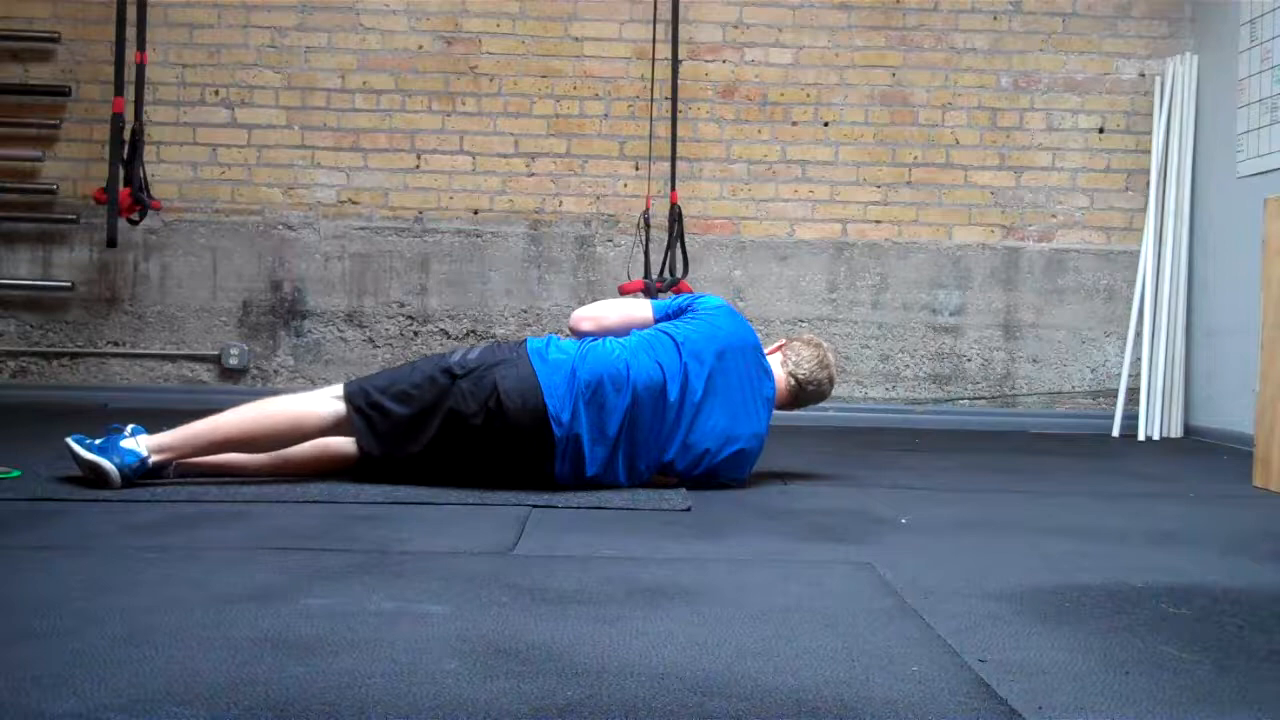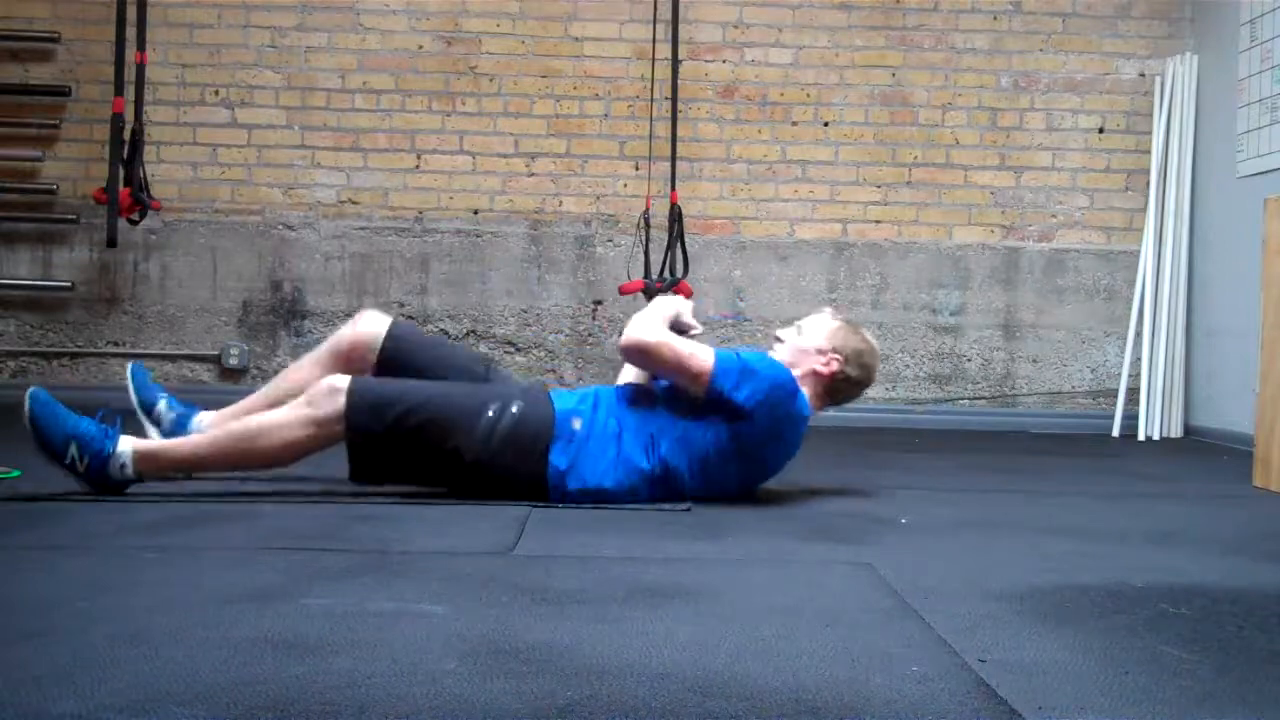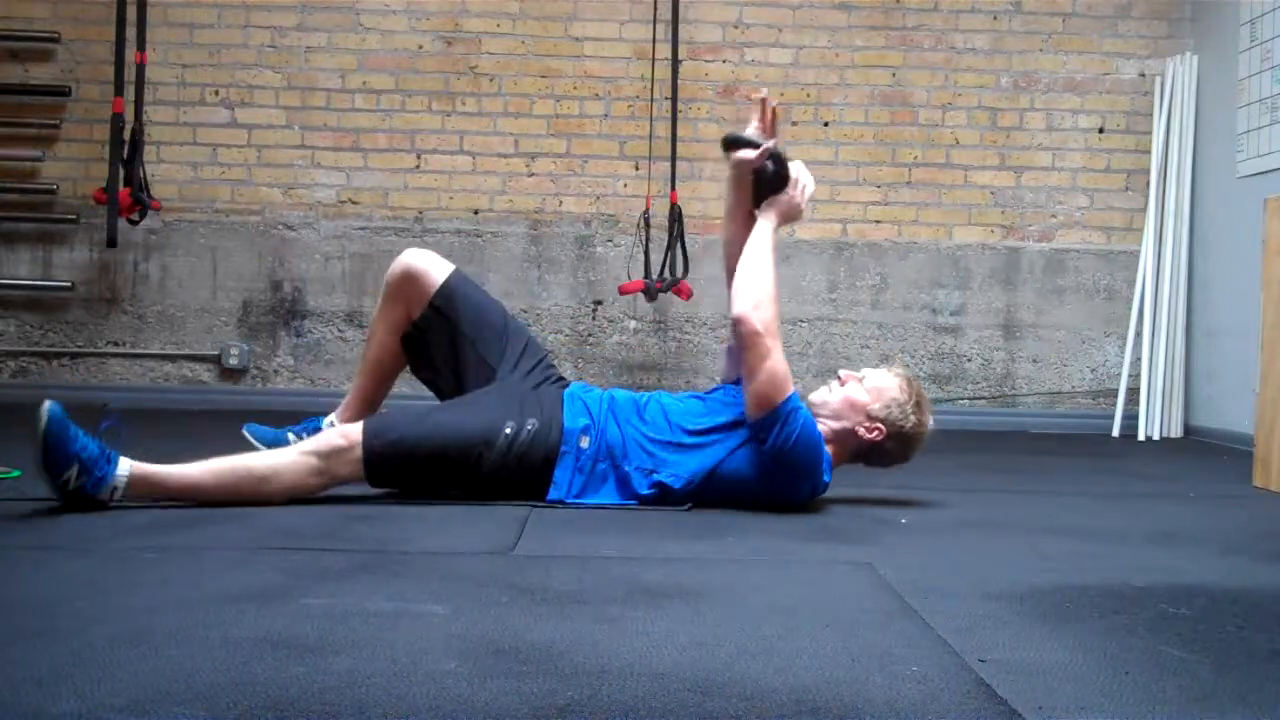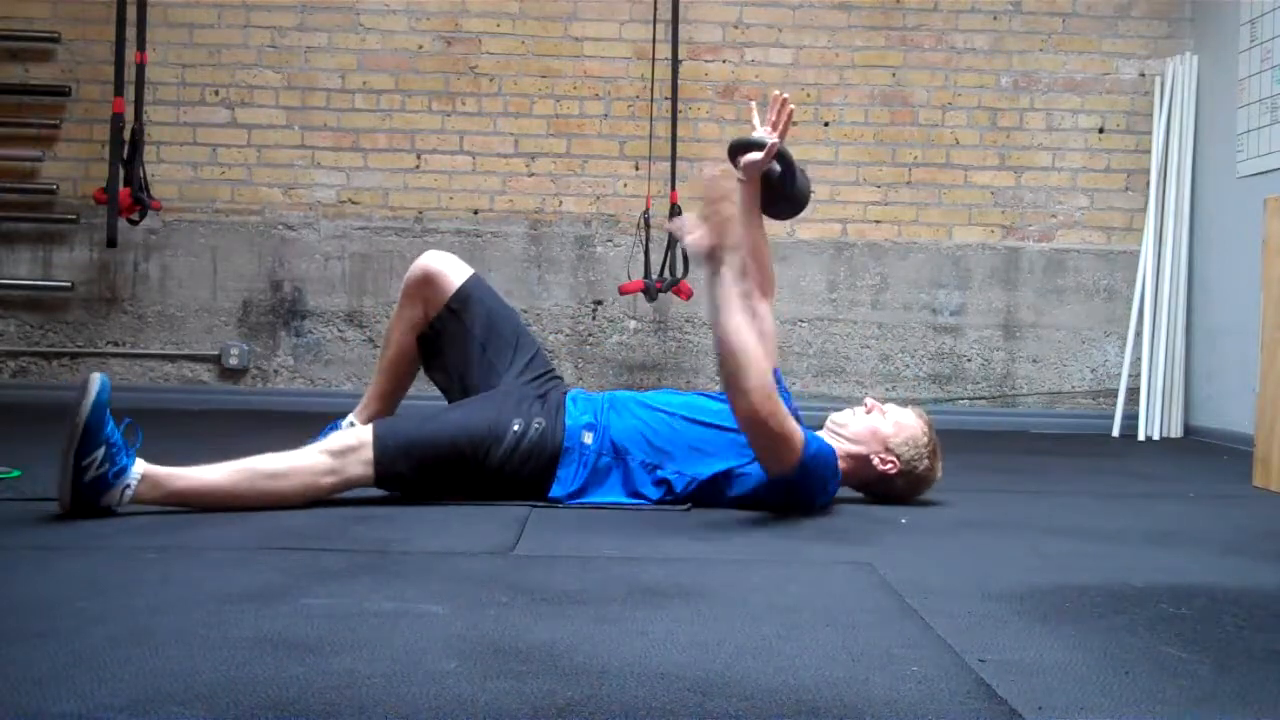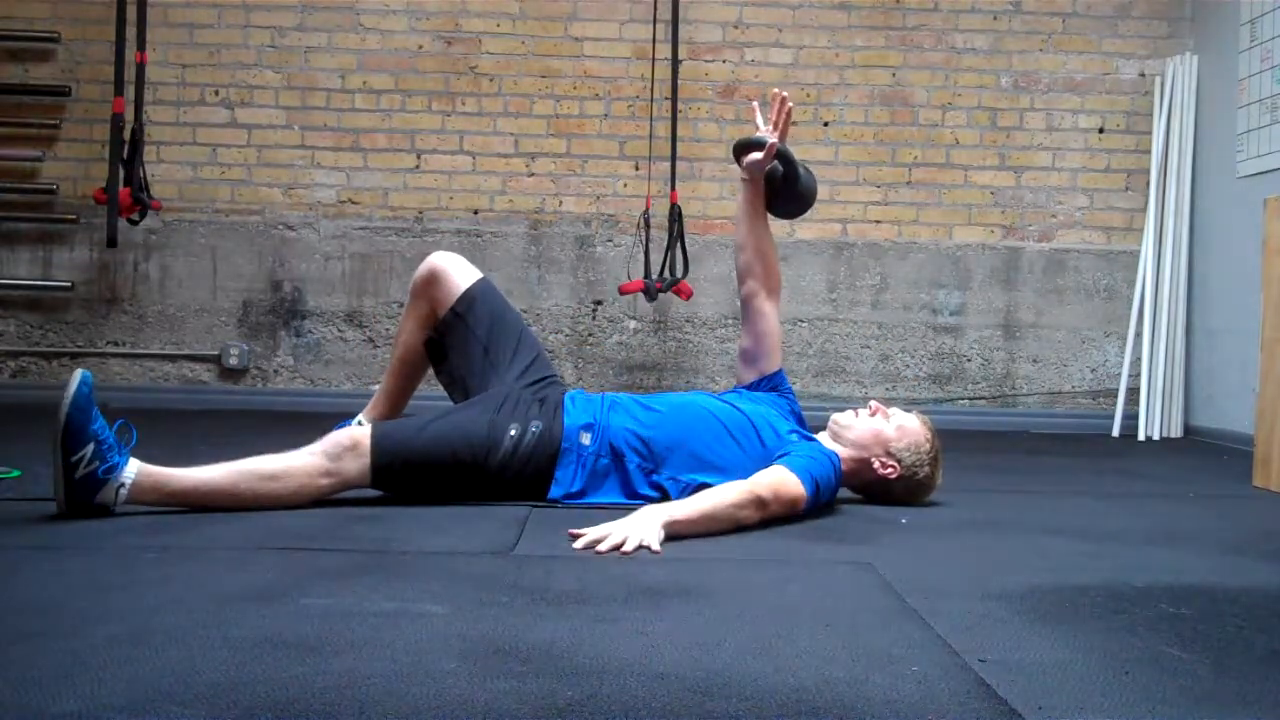
dt=1s
person 1, frame 1
left shoulder: (722, 318)
right shoulder: (743, 447)
left elbow: (585, 320)
right elbow: (655, 464)
left hip: (527, 380)
right hip: (546, 459)
left knee: (334, 410)
right knee: (348, 448)
left ankle: (146, 453)
right ankle: (162, 459)
person 1, frame 2
left shoulder: (774, 393)
right shoulder: (763, 426)
left elbow: (638, 343)
left wrist: (659, 312)
right wrist: (660, 351)
left hip: (549, 452)
right hip: (552, 421)
left knee: (331, 403)
right knee: (363, 333)
left ankle: (125, 460)
right ankle: (198, 424)
person 1, frame 3
left shoulder: (796, 460)
right shoulder: (778, 417)
left elbow: (750, 323)
right elbow: (746, 317)
left wrist: (775, 220)
right wrist: (741, 185)
left hip: (553, 454)
right hip: (555, 400)
left knee: (332, 460)
right knee: (414, 271)
left ankle: (115, 477)
right ankle: (340, 422)
person 1, frame 4
left shoulder: (806, 472)
right shoulder: (789, 431)
left elbow: (752, 400)
right elbow: (755, 308)
left wrist: (723, 261)
right wrist: (750, 189)
left hip: (554, 455)
right hip: (553, 403)
left knee: (342, 464)
right knee: (432, 273)
left ankle: (126, 480)
right ankle: (364, 422)
person 1, frame 5
left shoulder: (812, 469)
right shoulder: (781, 414)
left elbow: (754, 498)
right elbow: (757, 297)
left wrist: (657, 515)
right wrist: (754, 183)
left hip: (547, 455)
right hip: (551, 403)
left knee: (340, 461)
right knee: (441, 273)
left ankle: (121, 480)
right ankle: (377, 421)
